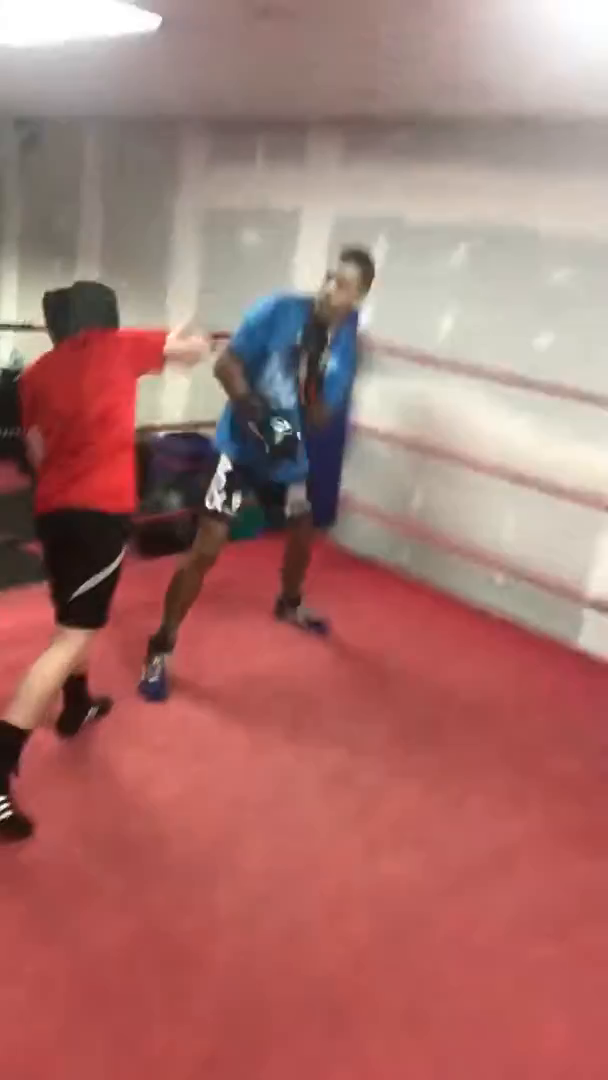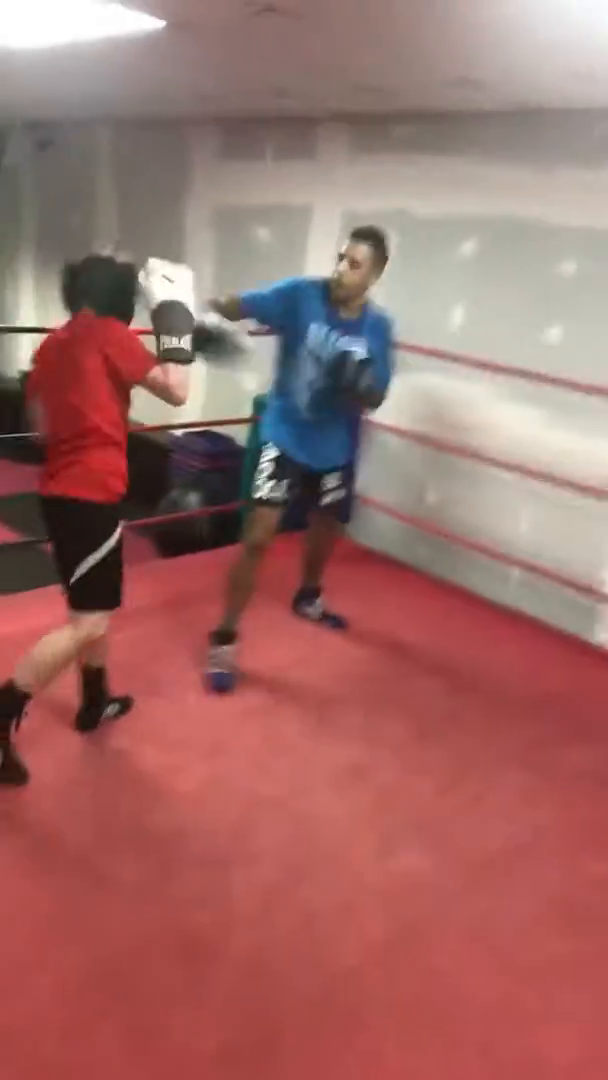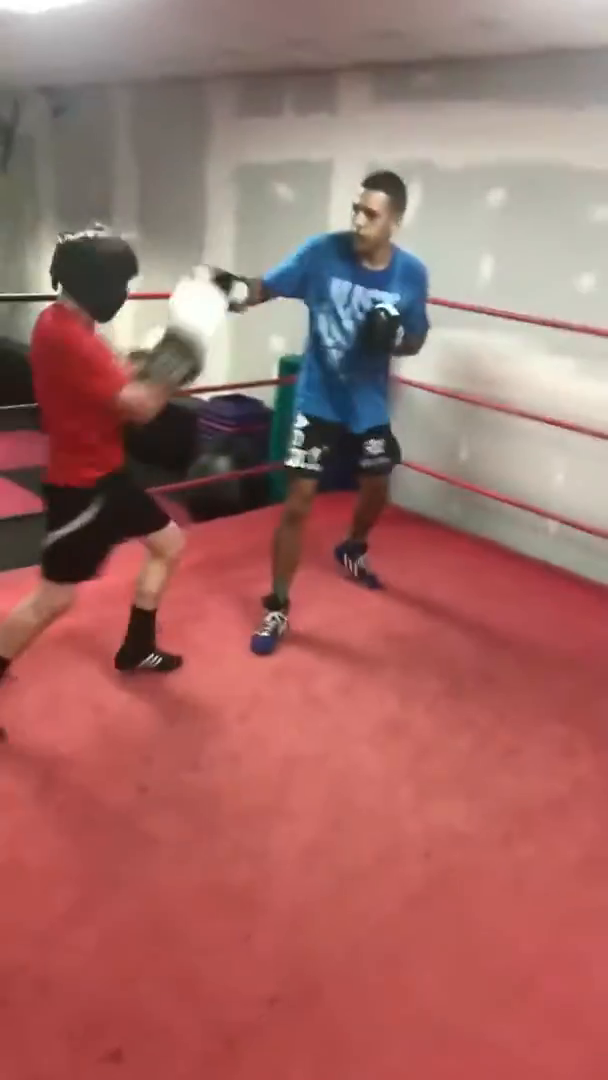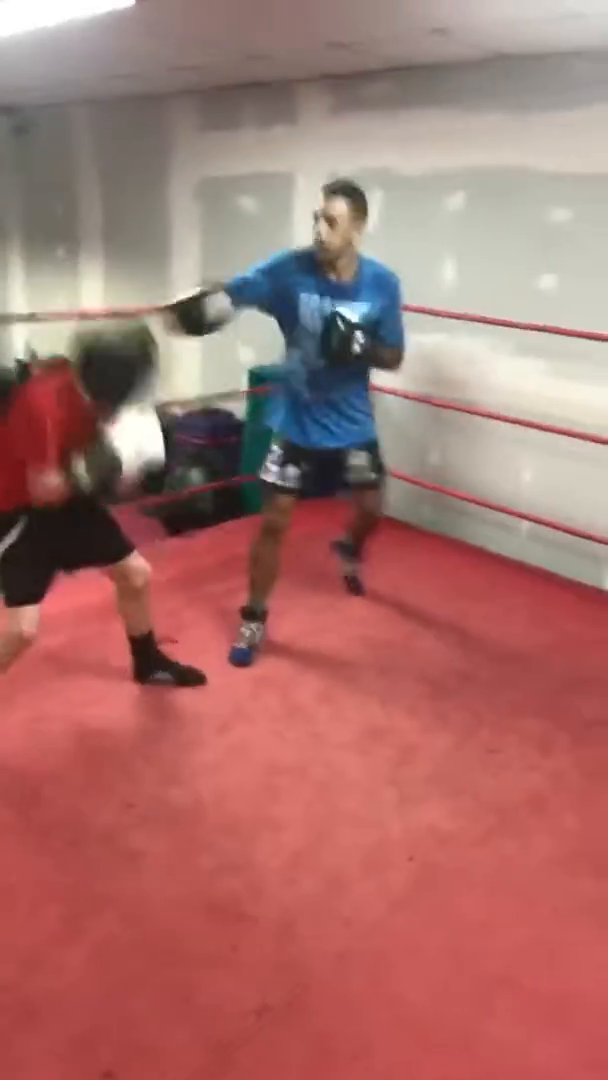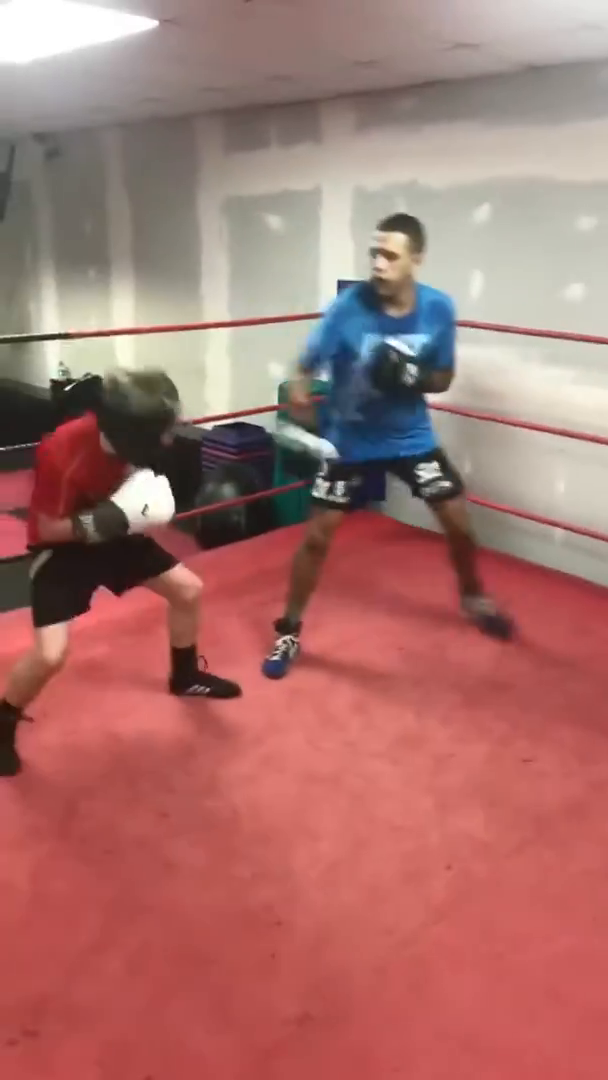
dt=0.2s
person 1, frame 1
left shoulder: (345, 348)
right shoulder: (280, 311)
left elbow: (319, 419)
right elbow: (227, 364)
left wrist: (313, 366)
right wrist: (255, 413)
left hip: (287, 457)
right hip: (241, 446)
left knee: (302, 537)
right knee: (206, 550)
left ankle: (290, 604)
right ankle: (161, 648)
person 1, frame 2
left shoulder: (378, 327)
right shoulder: (300, 294)
left elbow: (373, 400)
right elbow: (234, 307)
left wrist: (362, 382)
right wrist: (208, 308)
left hip: (332, 445)
right hip: (285, 435)
left knee: (326, 529)
right knee: (258, 536)
left ankle: (308, 597)
right ankle: (224, 640)
person 1, frame 3
left shoulder: (411, 274)
right shoulder: (322, 253)
left elbow: (416, 342)
right elbow: (264, 289)
left wrist: (394, 336)
right wrist: (236, 288)
left hip: (369, 406)
right hip: (318, 402)
left knee: (376, 492)
right knee: (297, 505)
left ankle: (352, 551)
right ankle: (276, 608)
person 1, frame 4
left shoulder: (382, 284)
right shoulder: (288, 269)
left elbow: (393, 358)
right elbow: (228, 294)
left wrist: (362, 348)
right wrist: (196, 306)
left hip: (351, 422)
right hip: (295, 419)
left knee: (369, 509)
right knee: (274, 522)
left ankle: (350, 552)
right ankle: (254, 619)
person 1, frame 5
left shoulder: (438, 308)
right shoulder: (350, 305)
left elbow: (443, 379)
right elbow: (307, 367)
left wrist: (415, 377)
right wrist: (300, 416)
left hip: (410, 437)
right hip: (350, 439)
left knee: (457, 523)
right knee: (317, 535)
left ankle: (475, 600)
right ankle: (288, 632)
person 2, frame 1
right shoulder: (117, 346)
right elbow: (191, 348)
right wrist: (202, 340)
left hip: (53, 510)
right hip: (102, 510)
left knee: (77, 616)
right knee: (72, 638)
left ankle: (75, 706)
person 2, frame 2
left shoulder: (50, 348)
right shoulder: (108, 336)
left elbow: (44, 423)
right elbow: (175, 391)
right wrist: (176, 319)
left hip: (62, 490)
right hip: (91, 496)
left knee: (93, 607)
right knee: (88, 625)
left ankle: (94, 701)
person 2, frame 3
left shoulder: (58, 322)
right shoulder: (70, 339)
left elbow: (112, 380)
right elbow: (140, 406)
left wrist: (160, 359)
right wrist: (183, 345)
left hip: (103, 469)
right hip: (81, 481)
left knee: (169, 544)
right knee: (56, 597)
left ankle: (138, 647)
person 2, frame 4
left shoulder: (86, 388)
right shoulder: (44, 401)
right elbow: (42, 488)
right wrist: (105, 463)
left hip: (73, 498)
left knee: (137, 576)
left ankle: (149, 664)
person 2, frame 5
left shoulder: (126, 435)
right shoulder: (62, 452)
right elbow: (48, 528)
left wrist: (127, 514)
right wrist: (112, 519)
left hip: (111, 529)
right hip: (61, 546)
left knee: (188, 589)
right knee: (50, 653)
left ankle: (186, 676)
